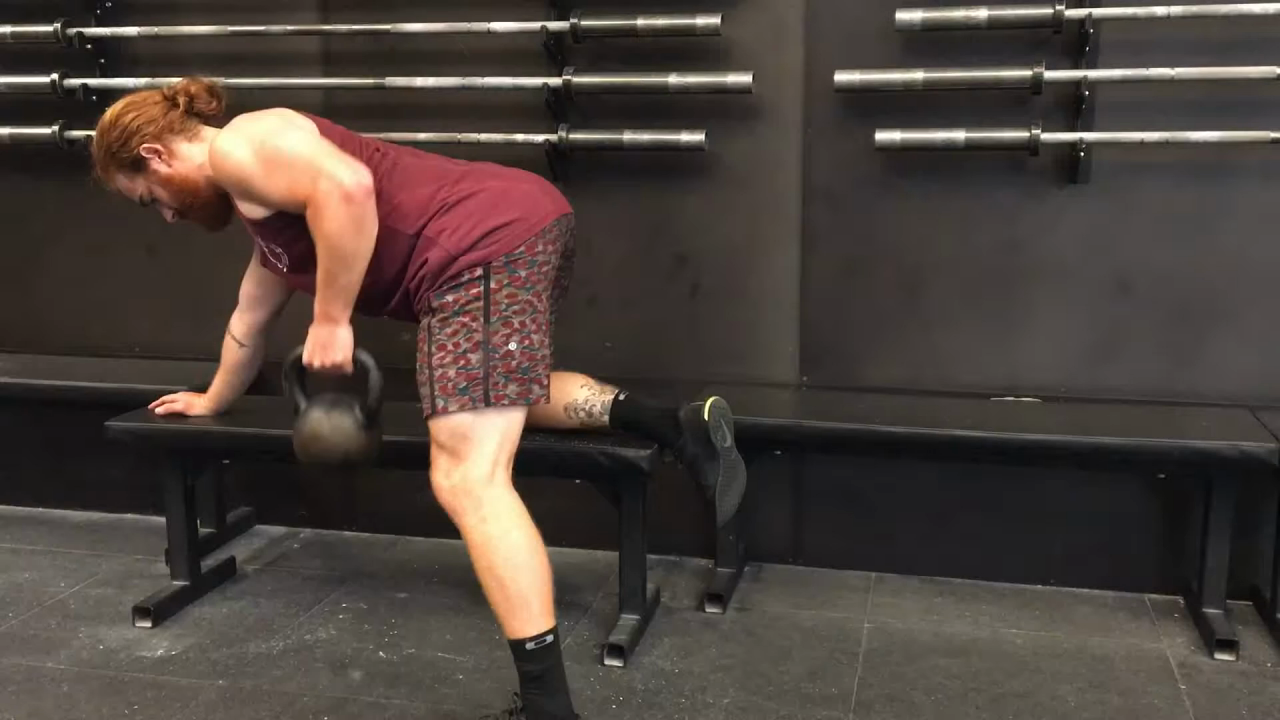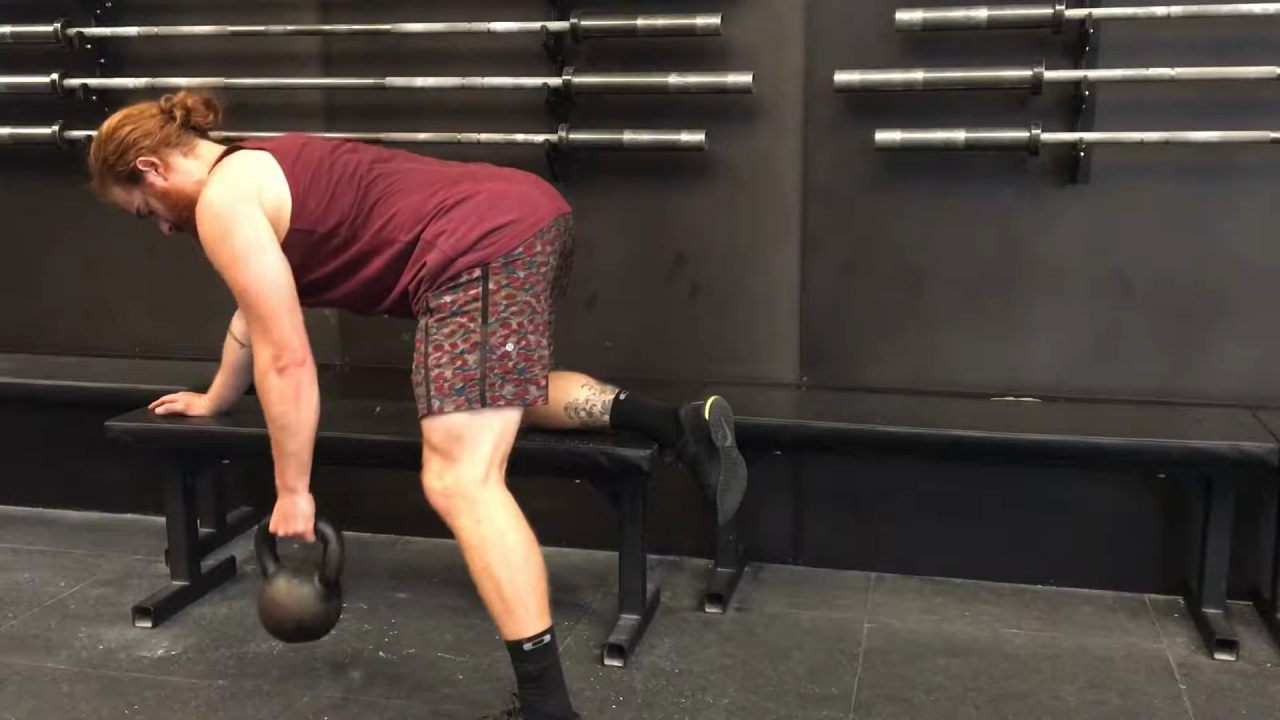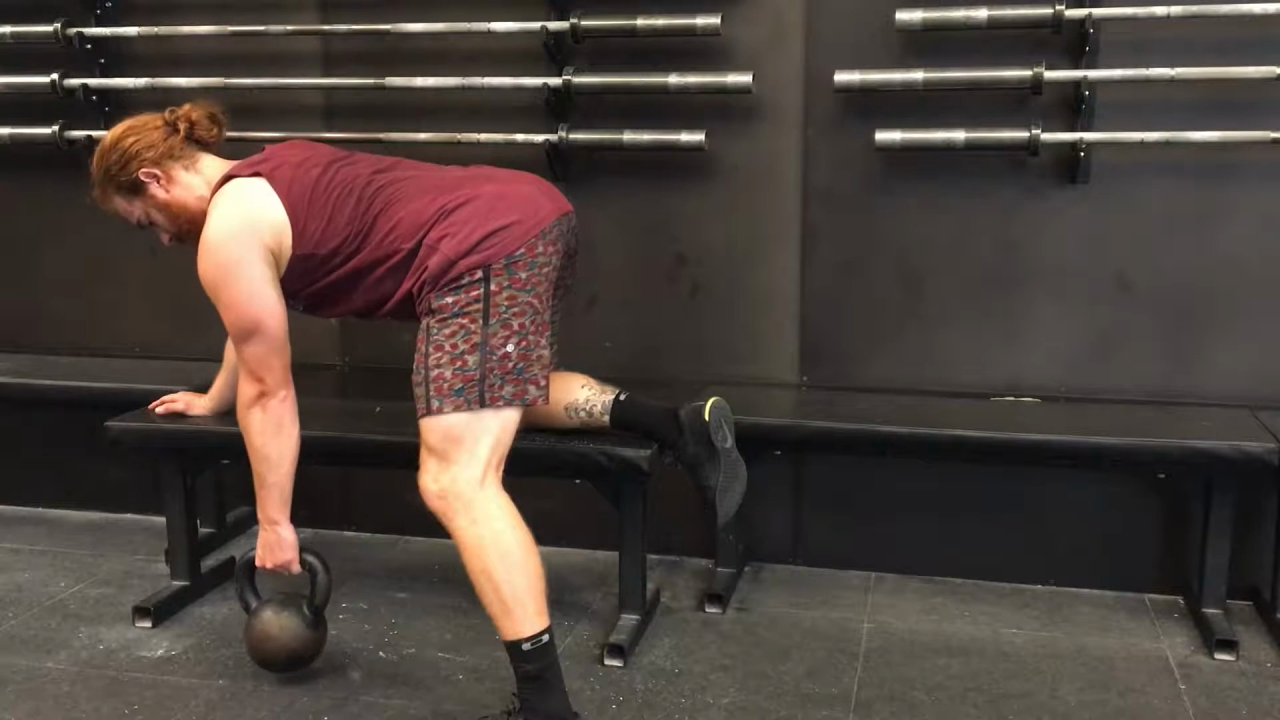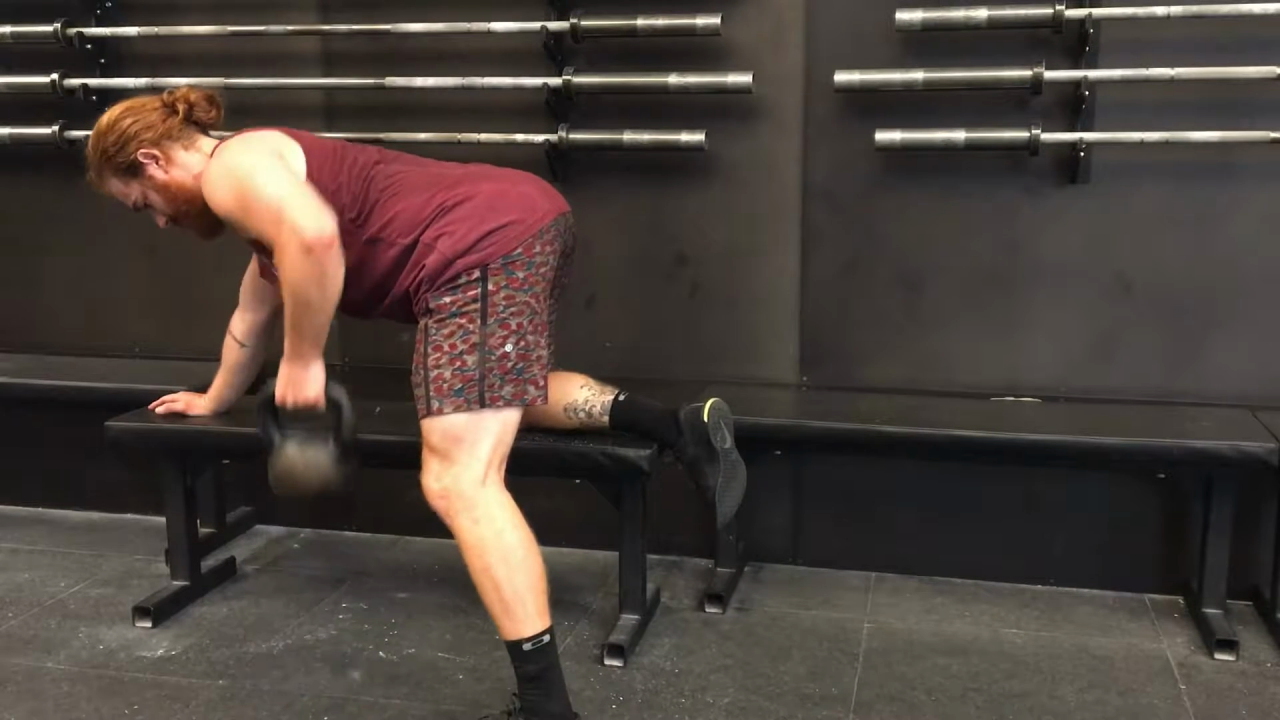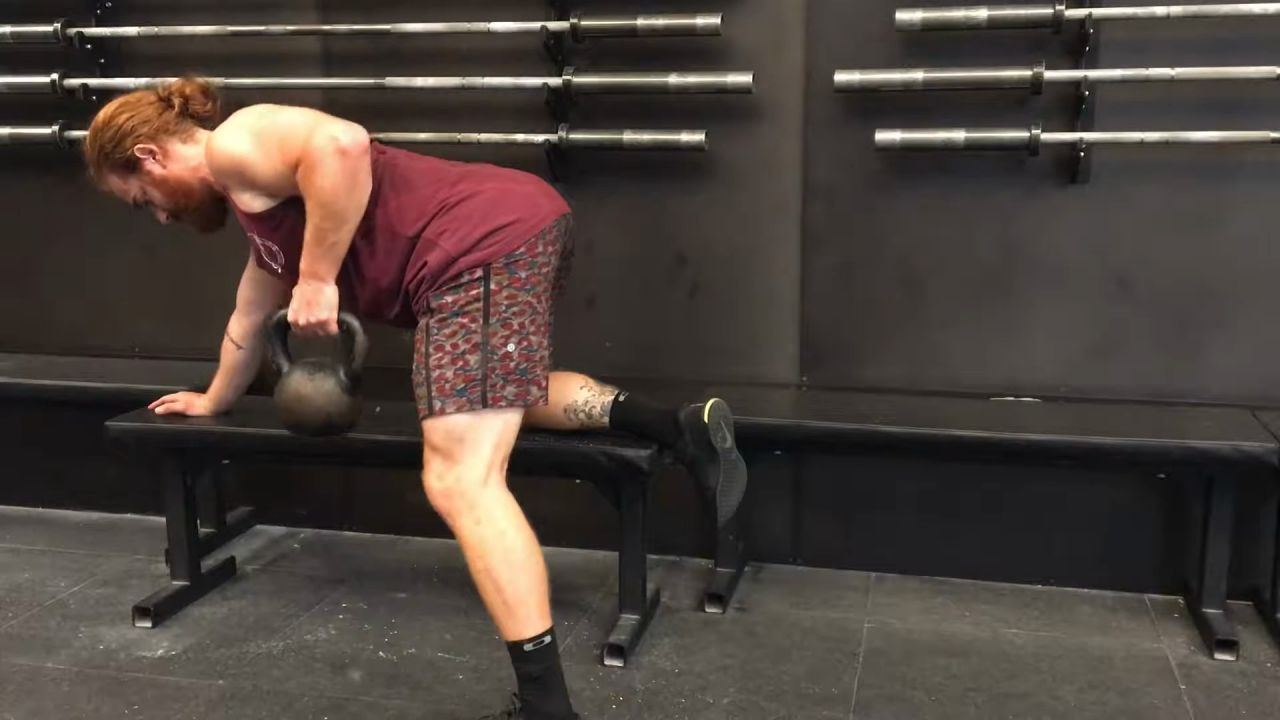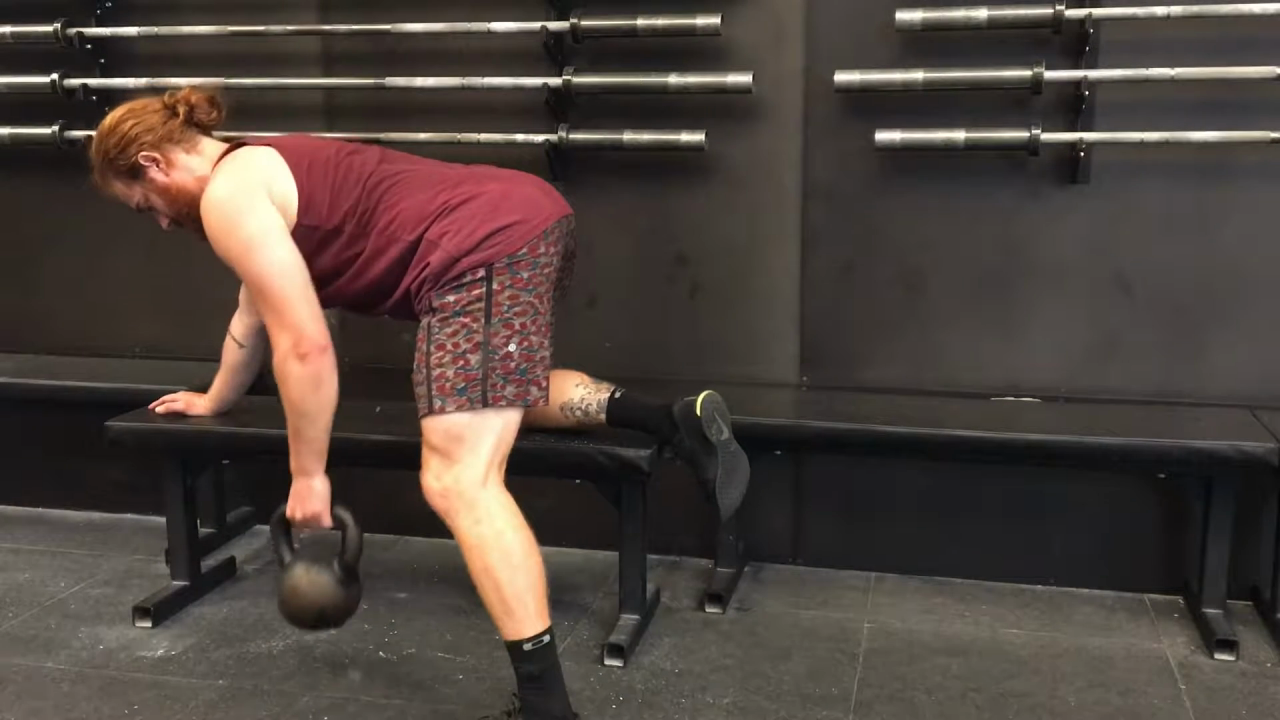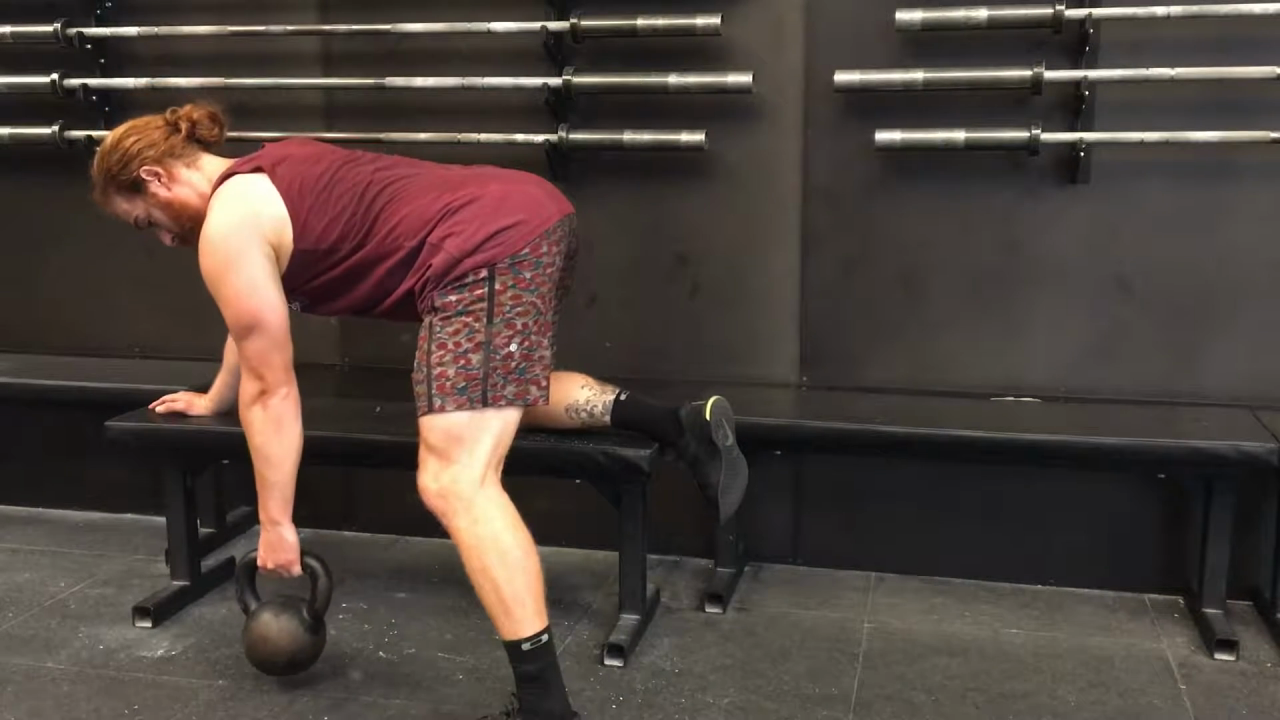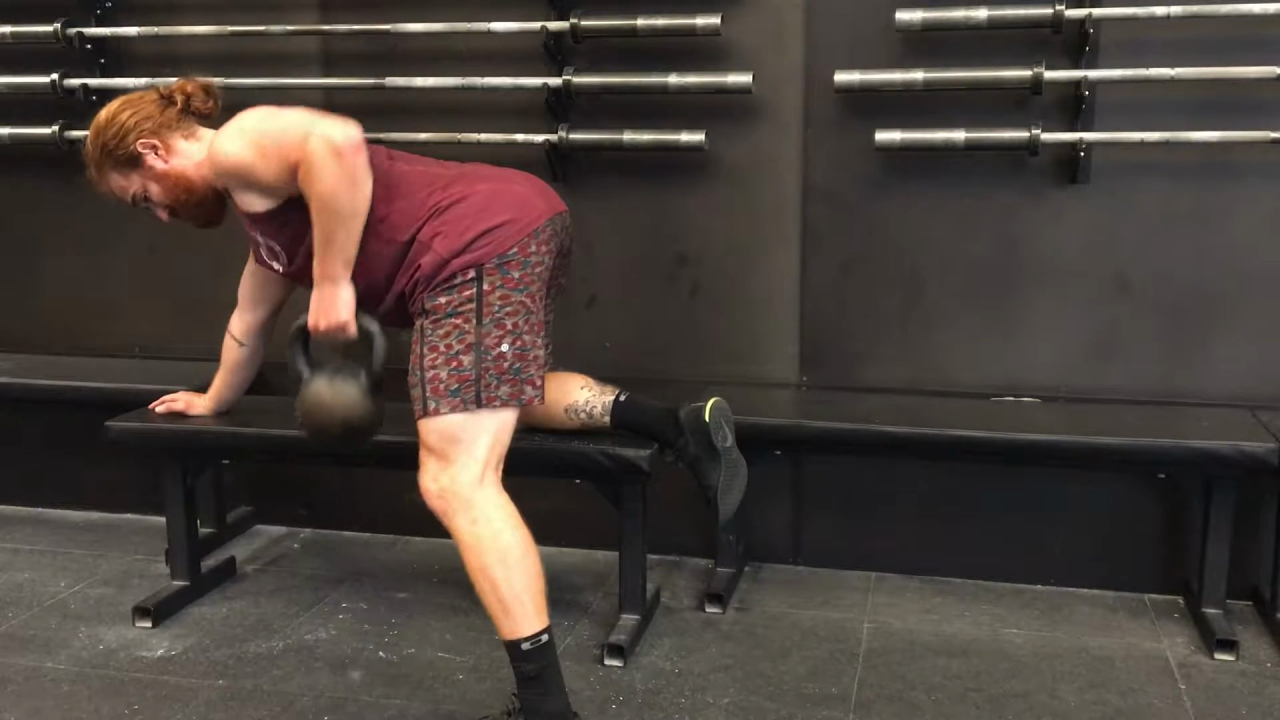
dt=0.7s
person 1, frame 1
left shoulder: (242, 146)
right shoulder: (259, 178)
left elbow: (350, 188)
right elbow: (252, 313)
left wrist: (331, 323)
right wrist: (212, 400)
left hip: (484, 244)
right hip: (526, 214)
left knee: (468, 482)
right knee: (498, 391)
right ankle: (681, 426)
person 1, frame 2
left shoulder: (223, 201)
right shoulder: (262, 170)
left elbow: (286, 358)
right elbow: (256, 319)
left wrist: (294, 494)
right wrist: (213, 400)
left hip: (482, 247)
right hip: (526, 211)
left knee: (461, 484)
right knee: (497, 392)
right ankle: (681, 425)
person 1, frame 3
left shoulder: (229, 232)
right shoulder: (266, 177)
left elbow: (269, 391)
right elbow: (255, 338)
left wrist: (274, 525)
right wrist: (212, 401)
left hip: (484, 249)
right hip: (530, 211)
left knee: (457, 485)
right knee: (498, 392)
right ankle: (683, 425)
person 1, frame 4
left shoulder: (230, 171)
right shoulder: (263, 167)
left elbow: (316, 236)
right elbow: (256, 311)
left wrist: (302, 362)
right wrist: (214, 399)
left hip: (483, 247)
right hip: (526, 214)
left knee: (460, 485)
right knee: (498, 393)
right ankle: (682, 427)
person 1, frame 5
left shoulder: (236, 145)
right shoulder: (257, 188)
left elbow: (342, 146)
right elbow: (251, 315)
left wrist: (318, 278)
right wrist: (214, 400)
left hip: (485, 244)
right hip: (523, 217)
left knee: (461, 484)
right knee: (498, 394)
right ankle: (682, 427)
person 1, frame 6
left shoulder: (228, 196)
right shoulder: (263, 171)
left elbow: (305, 345)
right elbow: (256, 313)
left wrist: (309, 476)
right wrist: (214, 400)
left hip: (483, 249)
right hip: (526, 213)
left knee: (459, 484)
right knee: (498, 392)
right ankle: (677, 421)
person 1, frame 7
left shoulder: (228, 228)
right shoulder: (267, 176)
left elbow: (270, 389)
right elbow: (257, 328)
left wrist: (275, 525)
right wrist: (213, 400)
left hip: (486, 250)
right hip: (530, 211)
left knee: (455, 484)
right knee: (499, 394)
right ankle: (682, 423)
person 1, frame 8
left shoulder: (236, 148)
right shoulder: (259, 177)
left elbow: (337, 143)
right elbow: (254, 312)
left wrist: (332, 285)
right wrist: (213, 399)
left hip: (480, 245)
right hip: (524, 214)
left knee: (457, 486)
right knee: (499, 392)
right ankle: (681, 426)
